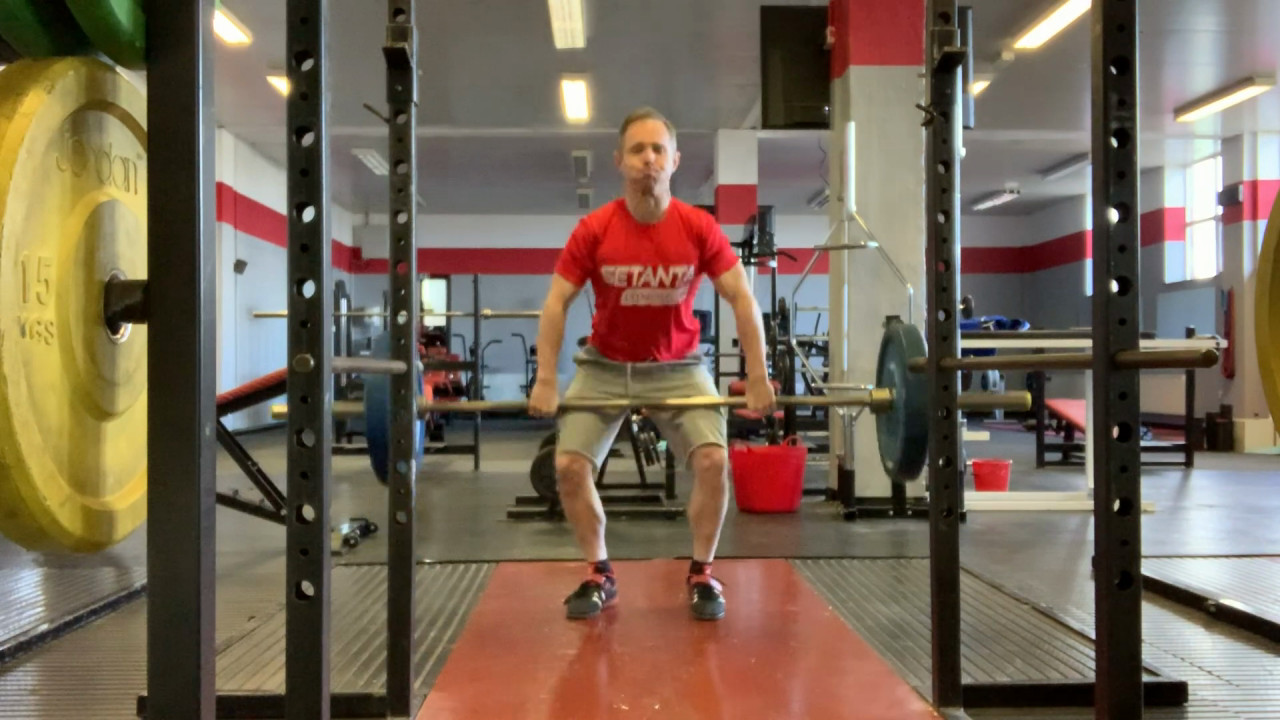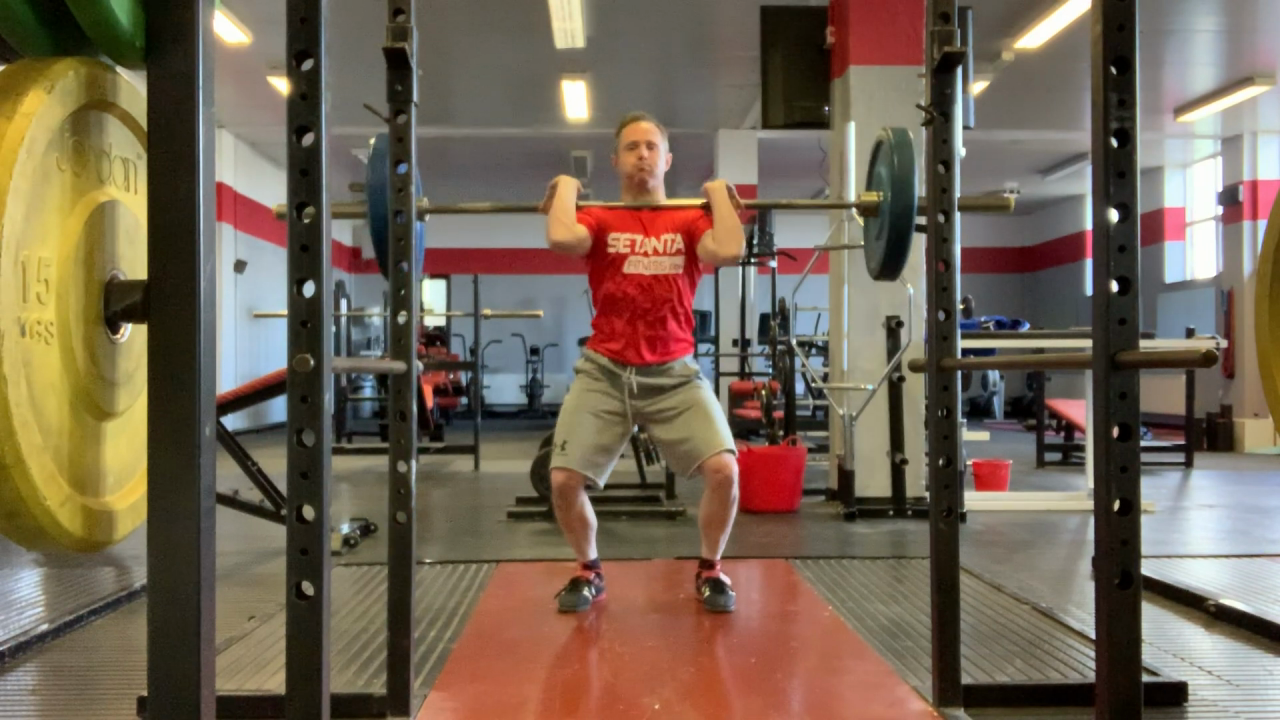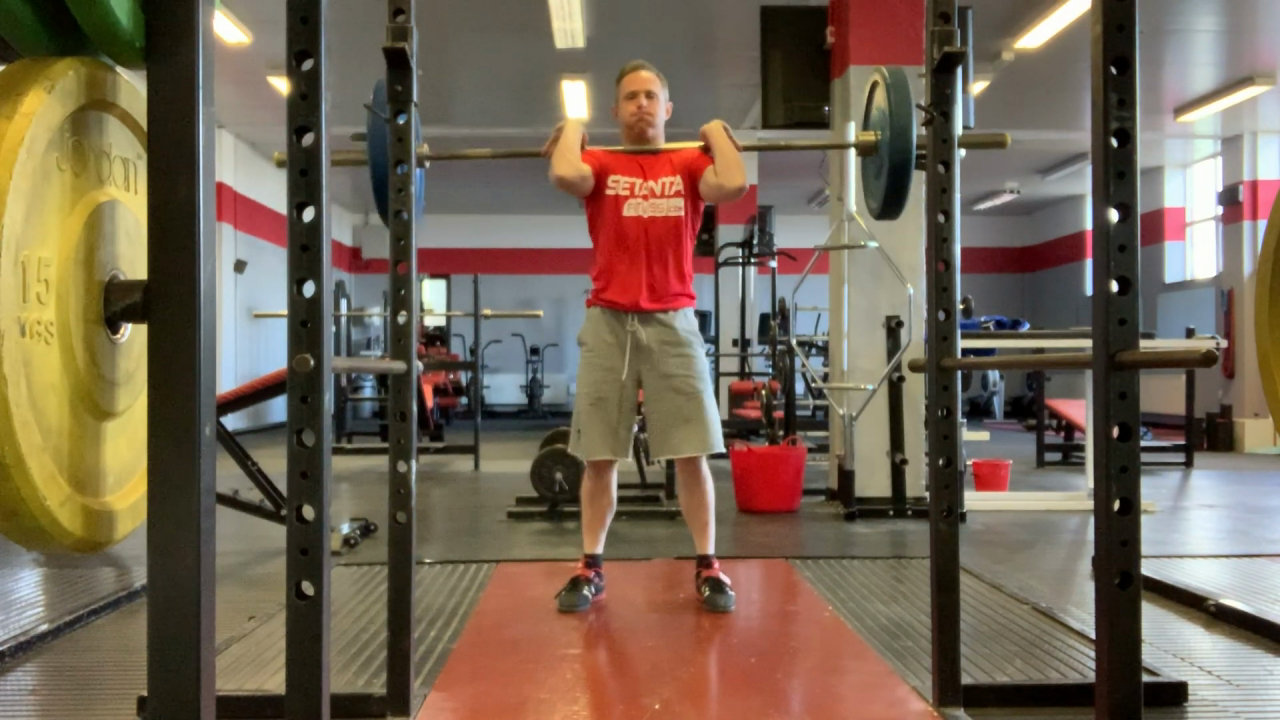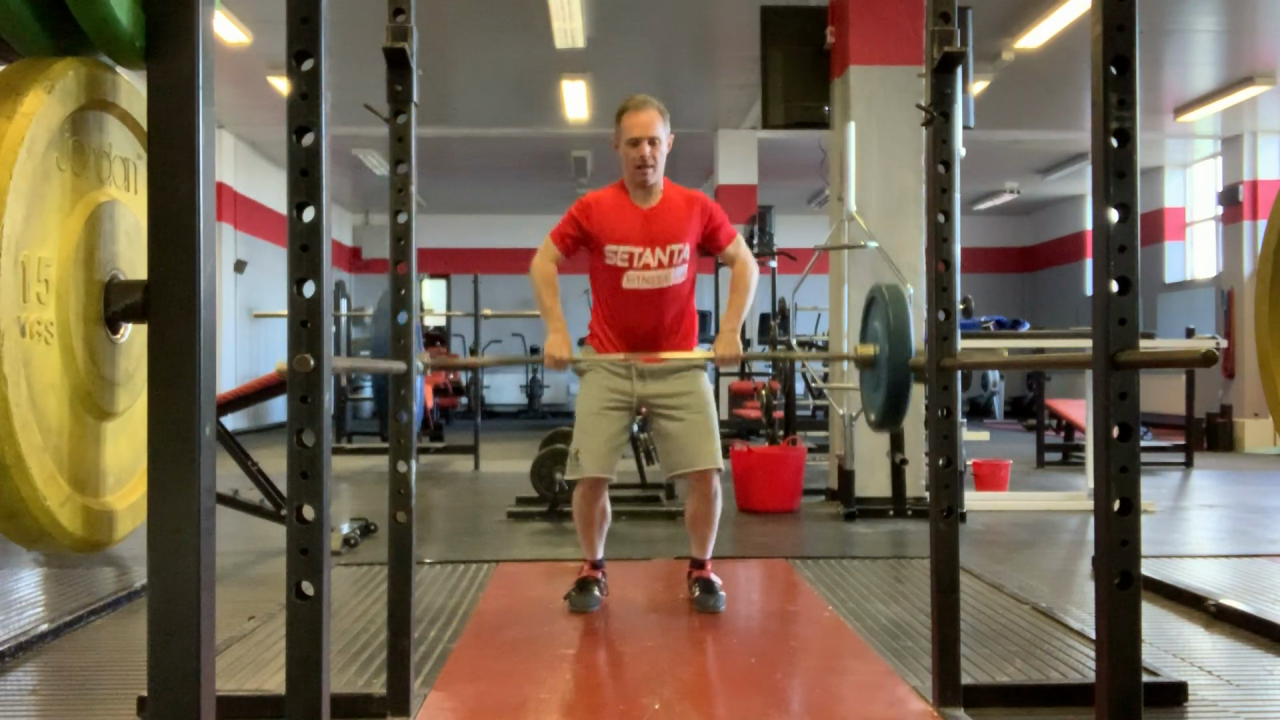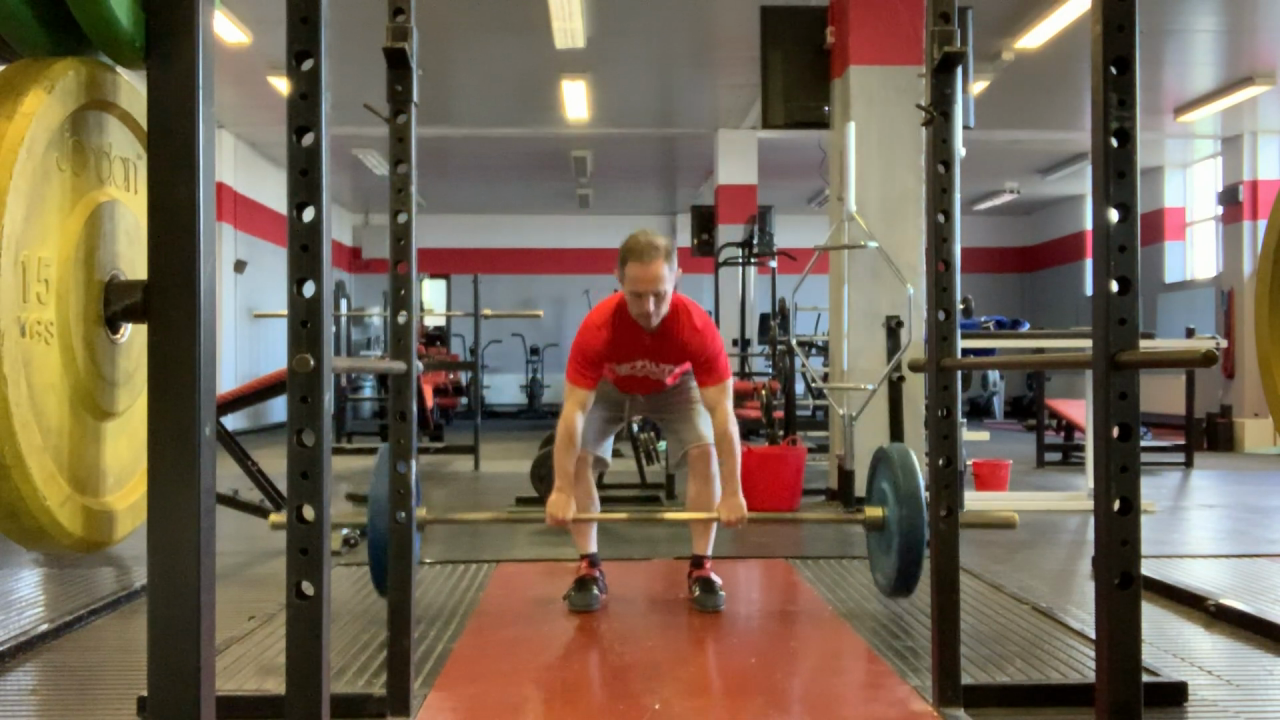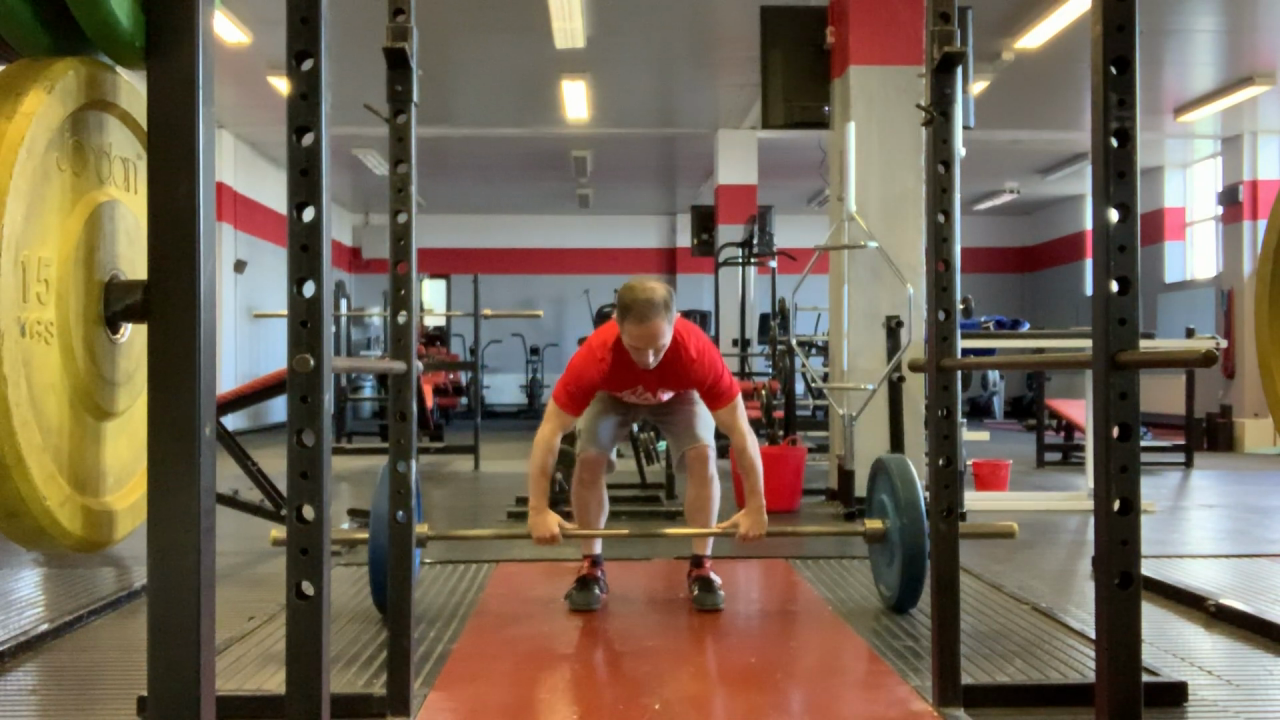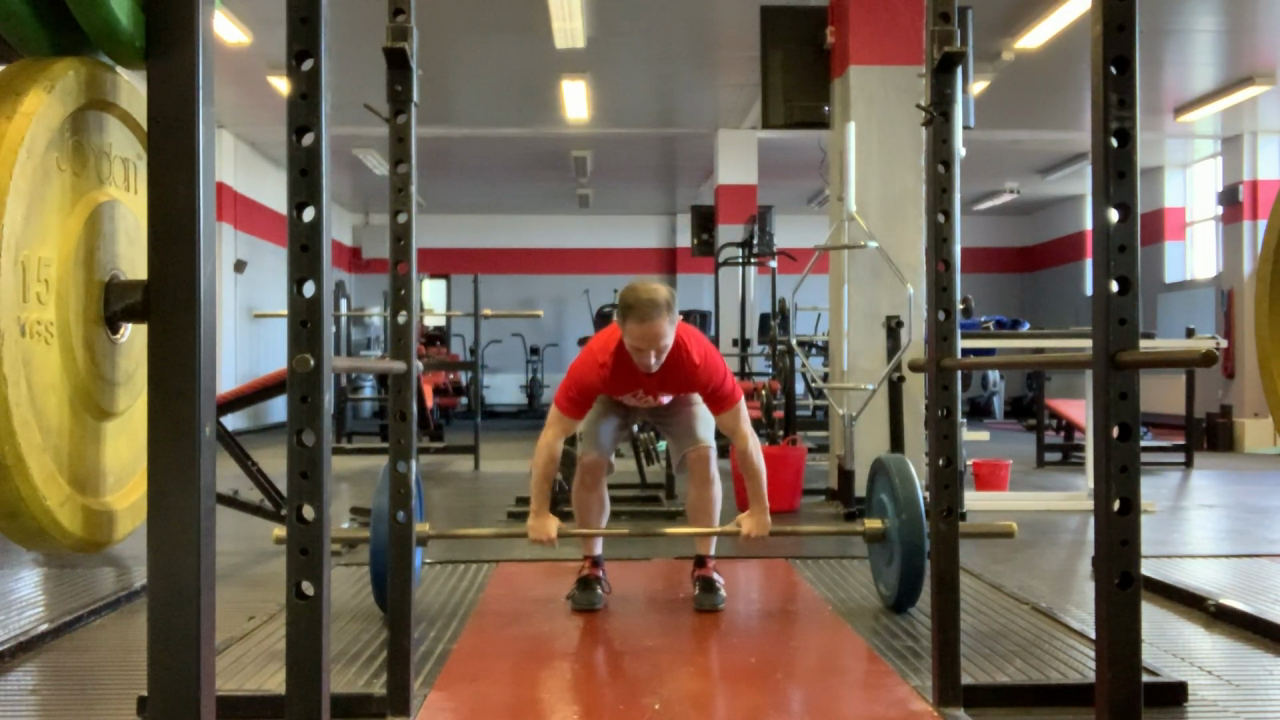
dt=0.7s
person 1, frame 1
left shoulder: (698, 227)
right shoulder: (594, 229)
left elbow: (741, 297)
right elbow: (557, 303)
left wrist: (758, 376)
right wrist: (545, 380)
left hip: (678, 363)
right hip: (604, 364)
left knee: (712, 460)
right knee: (569, 465)
left ankle: (702, 574)
right ankle: (598, 575)
person 1, frame 2
left shoulder: (692, 220)
right shoulder: (597, 220)
left elbow: (729, 252)
right elbow: (561, 240)
left wrist: (719, 198)
right wrist: (566, 193)
left hip: (673, 372)
right hip: (604, 371)
left knee: (723, 469)
right knee: (563, 479)
left ankle: (709, 570)
right ankle: (588, 570)
person 1, frame 3
left shoulder: (691, 163)
right shoulder: (600, 164)
left elbow: (733, 185)
right elbow: (565, 176)
left wrist: (717, 133)
right wrist: (571, 131)
left hip: (673, 323)
right hip: (608, 323)
left knee: (691, 453)
right knee: (599, 456)
left ankle: (707, 567)
right ankle: (591, 568)
person 1, frame 4
left shoulder: (698, 209)
right shoulder: (591, 210)
left elbow: (744, 263)
right elbow: (543, 263)
left wrist: (730, 334)
right wrist: (555, 332)
left hip: (680, 365)
right hip: (607, 365)
left knee: (706, 471)
right knee: (589, 477)
left ankle: (700, 570)
right ankle: (592, 570)
person 1, frame 5
left shoulder: (697, 326)
right shoulder: (598, 327)
left elbow: (722, 414)
right elbow: (574, 412)
left wrist: (733, 493)
right wrist: (561, 491)
left hip: (675, 387)
right hip: (609, 387)
left knee: (704, 454)
right knee: (579, 459)
left ankle: (701, 568)
right ankle: (589, 569)
person 1, frame 6
left shoulder: (699, 354)
right shoulder: (593, 357)
left elbow: (740, 432)
right elbow: (549, 433)
left wrist: (755, 507)
right wrist: (538, 510)
left hip: (677, 394)
right hip: (612, 395)
left knee: (702, 455)
right knee: (589, 458)
left ankle: (701, 567)
right ankle: (591, 568)
person 1, frame 7
left shoulder: (702, 358)
right shoulder: (594, 361)
left elbow: (742, 434)
right elbow: (553, 435)
left wrist: (759, 509)
right wrist: (539, 512)
left hip: (677, 396)
right hip: (613, 398)
left knee: (703, 457)
right knee: (590, 462)
left ankle: (705, 568)
right ankle: (592, 568)
